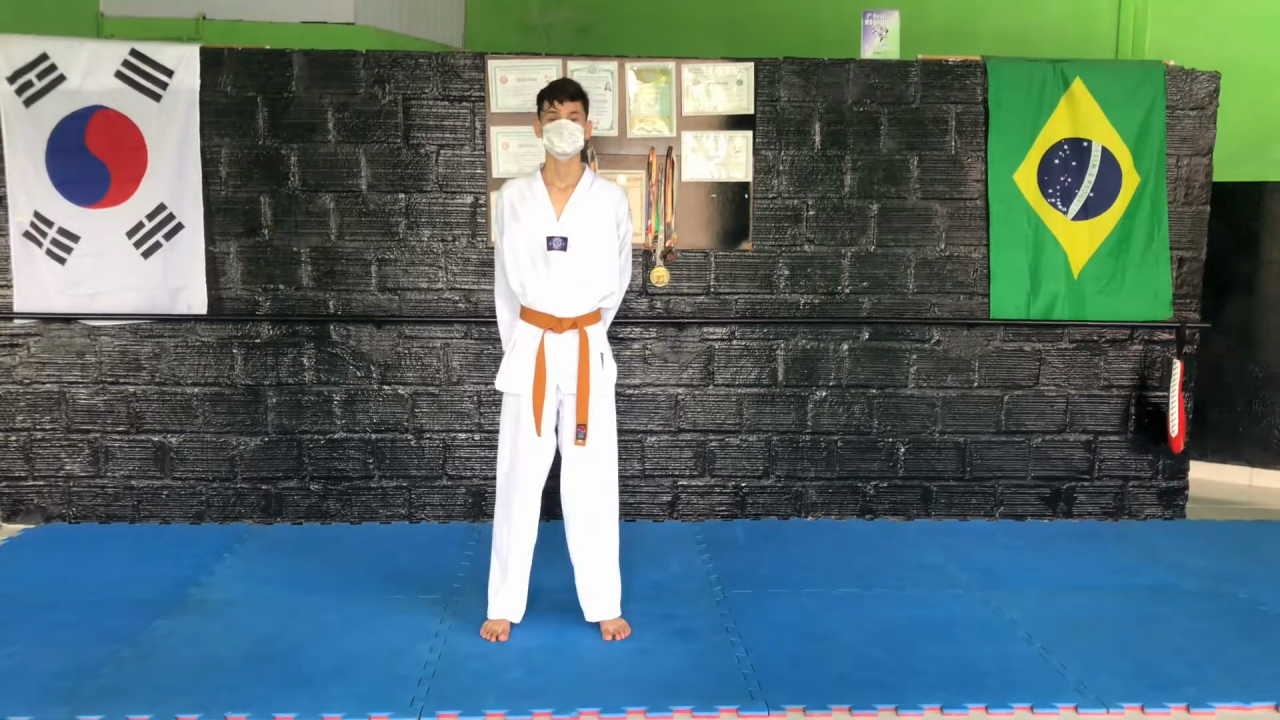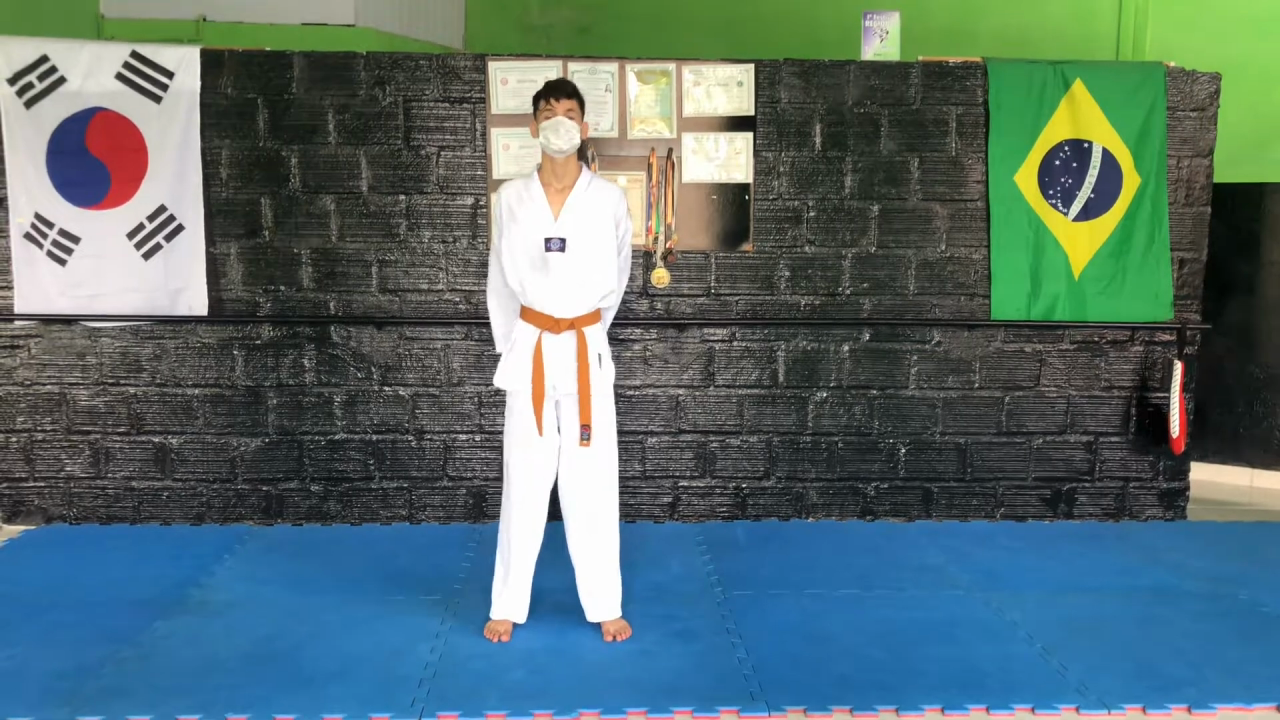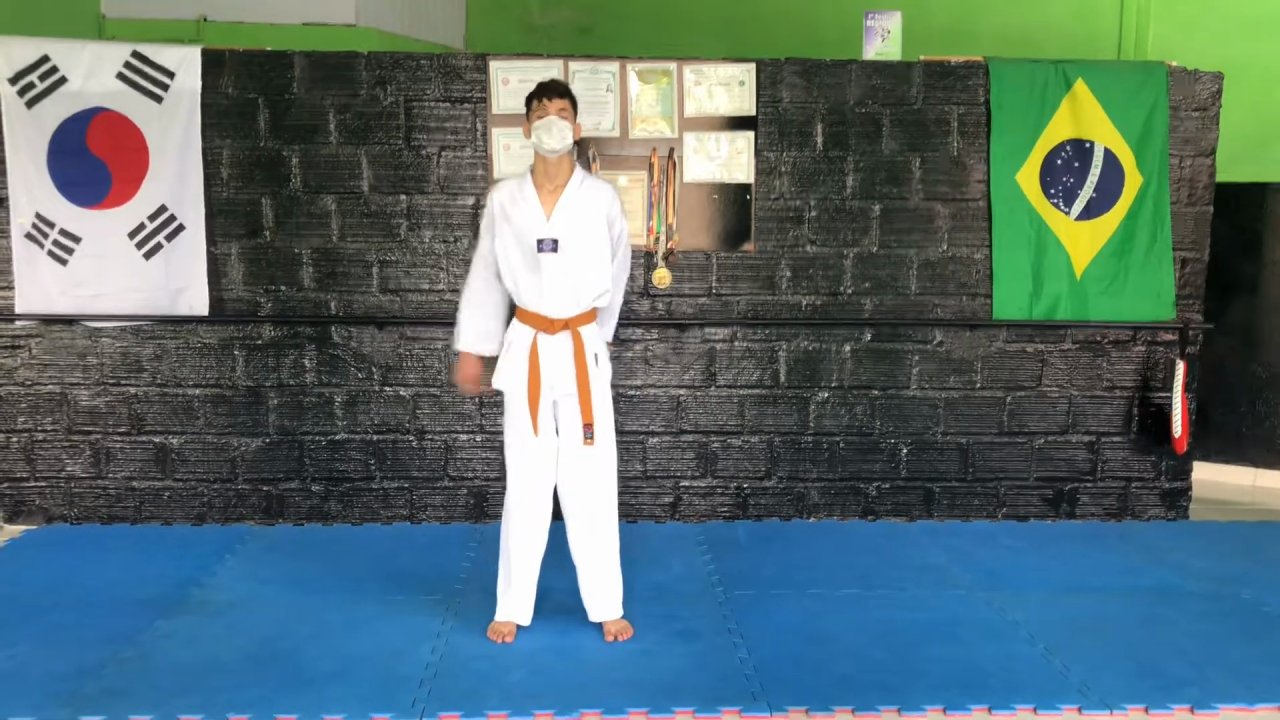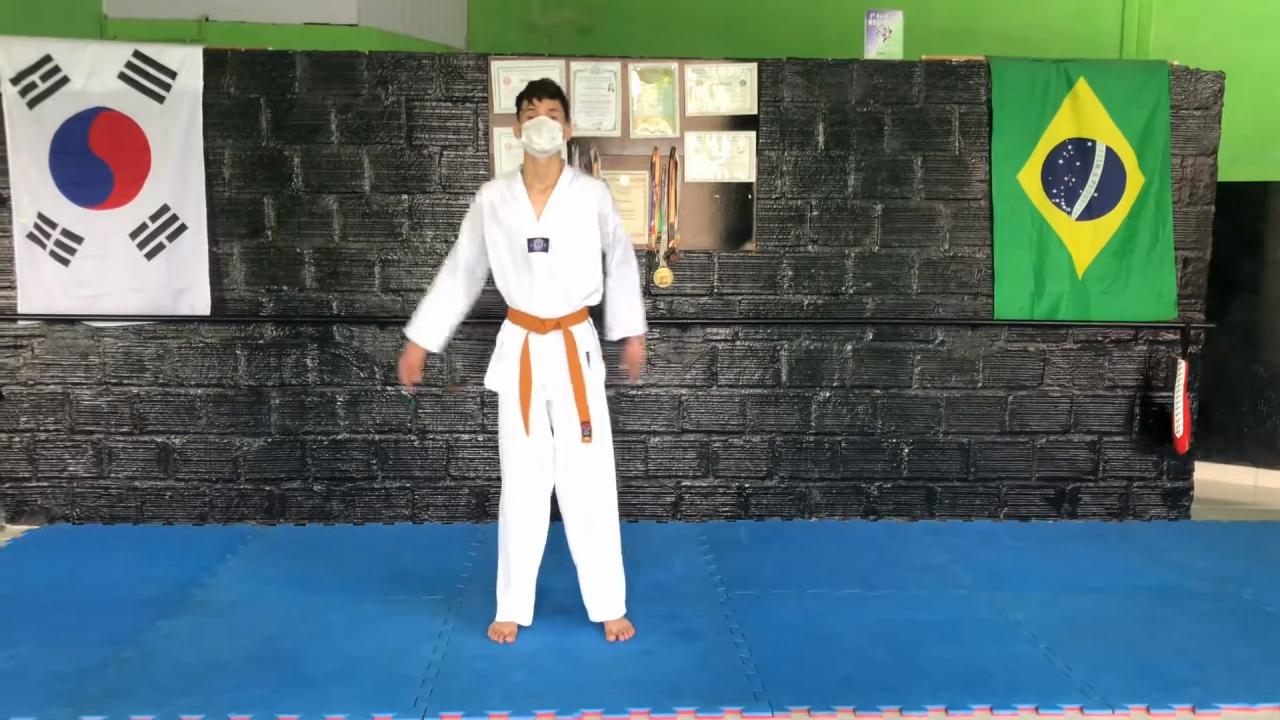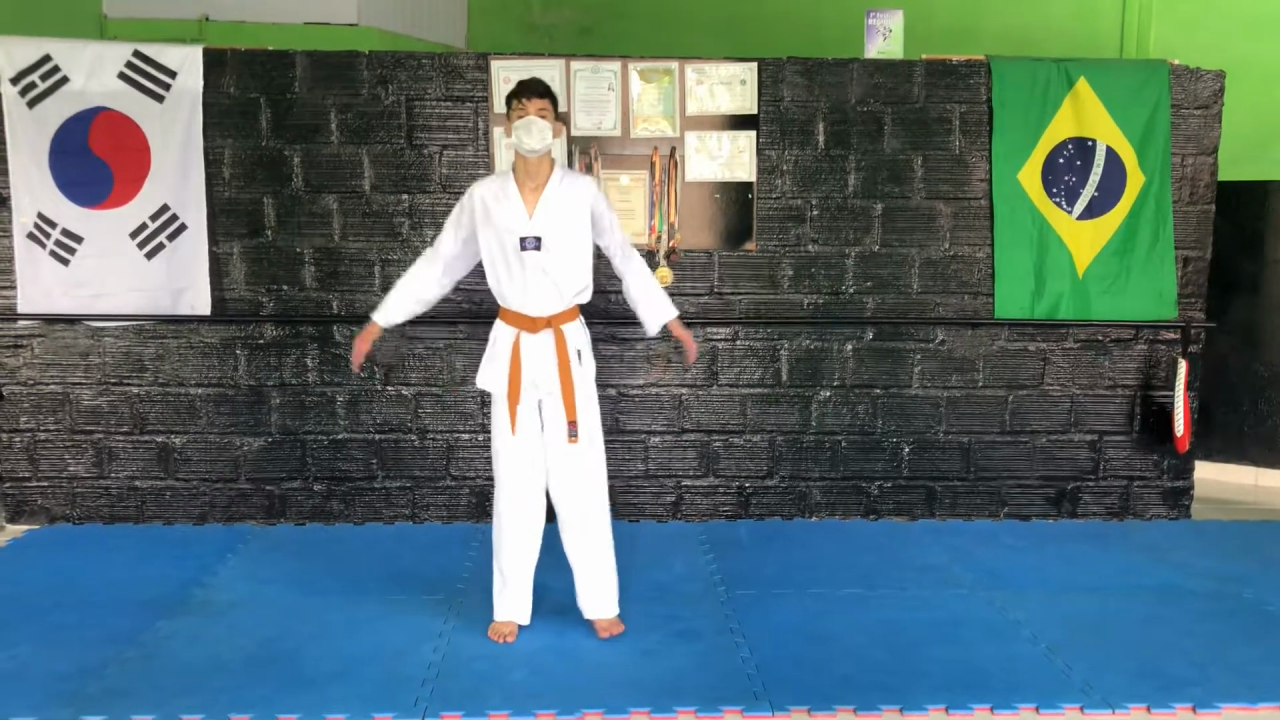
dt=0.1s
person 1, frame 1
left shoulder: (610, 198)
right shoulder: (513, 196)
left elbow: (618, 279)
right elbow: (505, 282)
left wrist: (580, 334)
right wrist: (522, 343)
left hip: (586, 349)
right hip: (530, 349)
left knee: (593, 483)
right knee: (519, 481)
left ankle: (603, 605)
right ankle: (504, 605)
person 1, frame 2
left shoulder: (607, 196)
right shoulder: (510, 198)
left elbow: (615, 275)
right elbow: (501, 280)
left wrist: (584, 332)
right wrist: (510, 346)
left hip: (584, 349)
right hip: (529, 349)
left knee: (591, 483)
right knee: (524, 481)
left ankle: (604, 606)
right ankle: (507, 606)
person 1, frame 3
left shoulder: (602, 196)
right shoulder: (504, 198)
left elbow: (616, 271)
right elbow: (484, 278)
right wrist: (472, 348)
left hip: (582, 348)
right hip: (527, 348)
left knee: (593, 482)
right knee: (528, 483)
left ankle: (606, 606)
right ankle: (511, 607)
person 1, frame 4
left shoulder: (592, 194)
right shoulder: (493, 197)
left elbow: (620, 261)
right elbow: (460, 271)
left wrist: (631, 331)
right wrist: (420, 338)
left hip: (574, 345)
right hip: (520, 347)
left knee: (590, 481)
right knee: (522, 483)
left ankle: (608, 606)
right ankle: (512, 606)
person 1, frame 5
left shoulder: (583, 193)
right shoulder: (483, 196)
left elbow: (624, 256)
right elbow: (439, 261)
left wrist: (666, 319)
right wrist: (381, 321)
left hip: (566, 345)
right hip: (511, 346)
left knee: (580, 479)
right knee: (514, 483)
left ankle: (601, 604)
right ankle: (510, 606)
